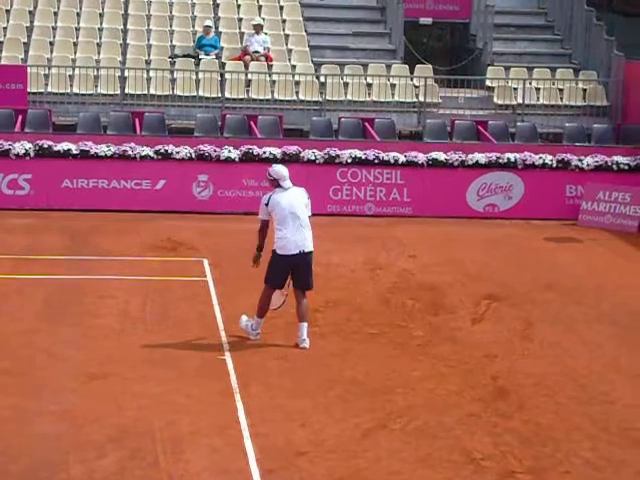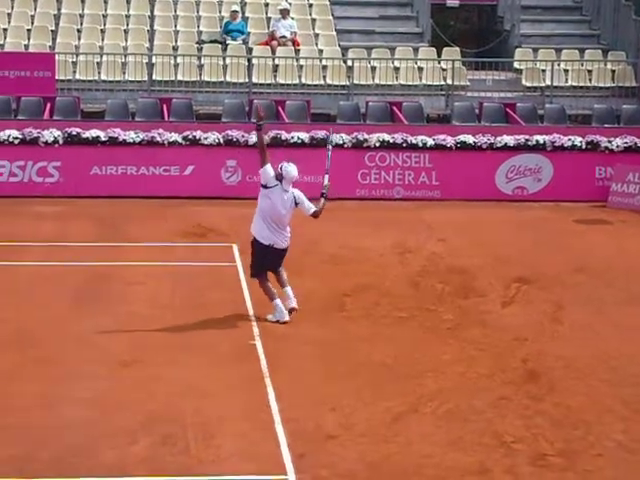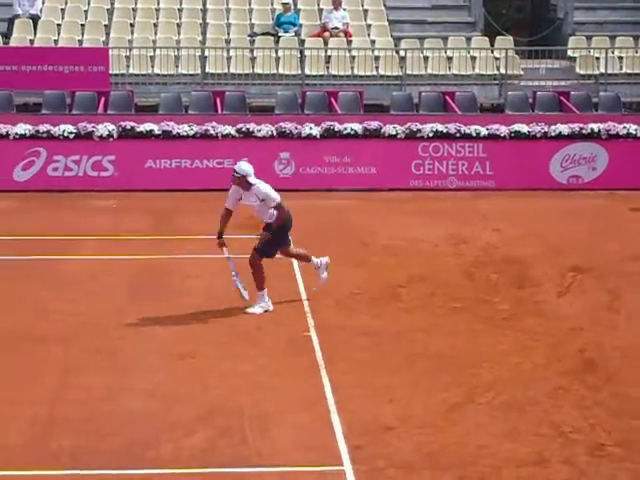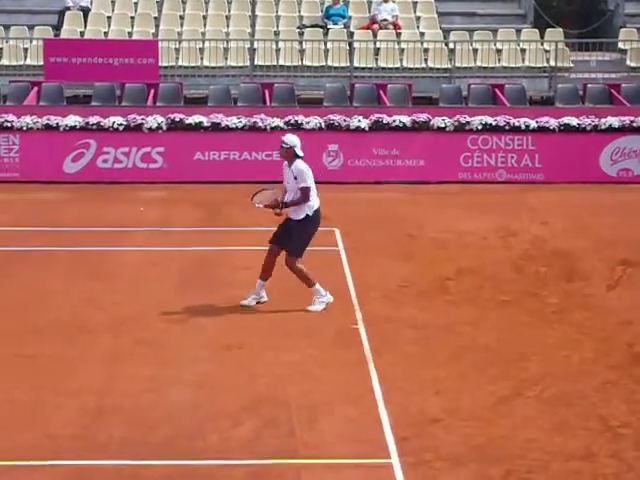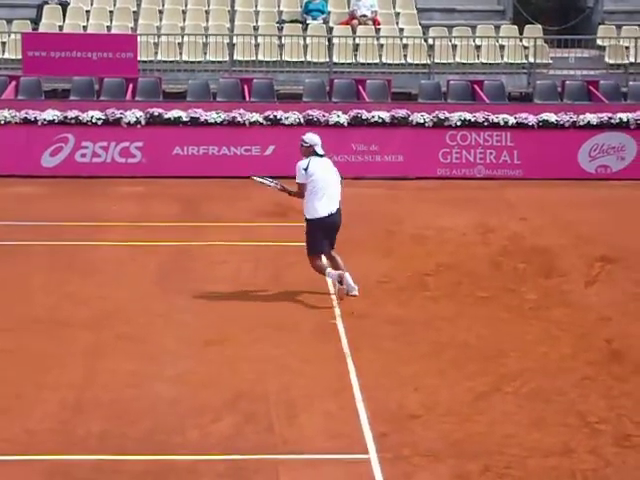
dt=0.7s
person 1, frame 1
left shoulder: (269, 200)
right shoulder: (303, 194)
left elbow: (263, 228)
left wrist: (259, 250)
left hip: (284, 251)
right hip: (306, 250)
left knee: (269, 289)
right knee: (301, 294)
left ankle: (254, 328)
right ankle: (303, 337)
person 1, frame 2
left shoulder: (269, 183)
right shoulder: (295, 195)
left elbow: (262, 151)
right elbow: (316, 213)
left wrist: (259, 125)
right wrist: (323, 197)
left hip: (262, 241)
right hip: (282, 243)
left knee: (262, 277)
right knee: (277, 270)
left ankle: (280, 312)
right ankle: (290, 301)
person 1, frame 3
left shoulder: (261, 189)
right shoulder: (235, 190)
left elbow: (283, 210)
right elbow: (227, 211)
left wrist: (270, 233)
right wrist: (220, 234)
left hip: (280, 222)
right hip: (272, 223)
left knee: (255, 259)
right knee: (287, 252)
left ankle: (263, 301)
right ankle: (320, 264)
person 1, frame 4
left shoulder: (301, 168)
right shoulder: (286, 165)
left elbow: (305, 198)
left wrist: (282, 205)
right wrist: (280, 205)
left hip: (308, 218)
right hip: (294, 216)
left knee: (291, 262)
right knee: (272, 252)
left ankle: (322, 295)
right ankle: (259, 293)
person 1, frame 5
left shoulder: (303, 164)
right shoulder: (328, 162)
left elbow: (300, 194)
right elbow: (338, 185)
left wrist: (286, 190)
left hip: (316, 217)
right hip: (335, 214)
left knee: (315, 260)
right knee: (328, 251)
left ankle: (334, 274)
right ankle: (350, 285)
